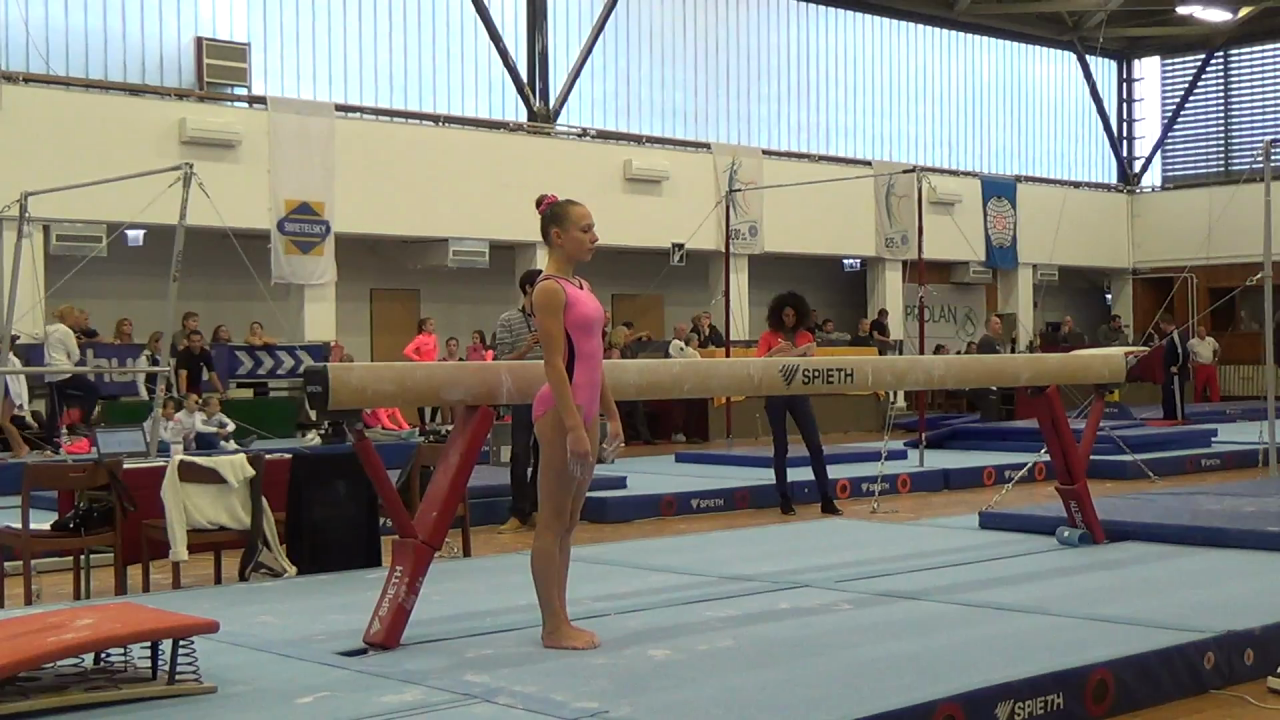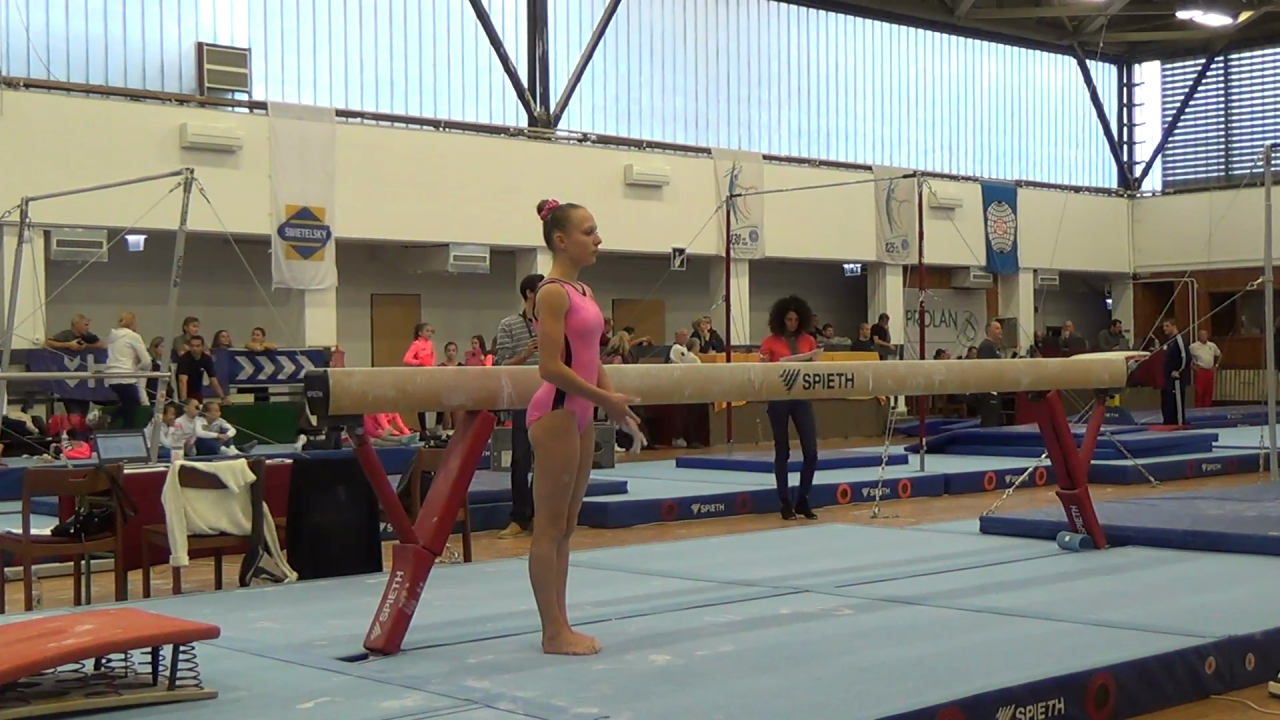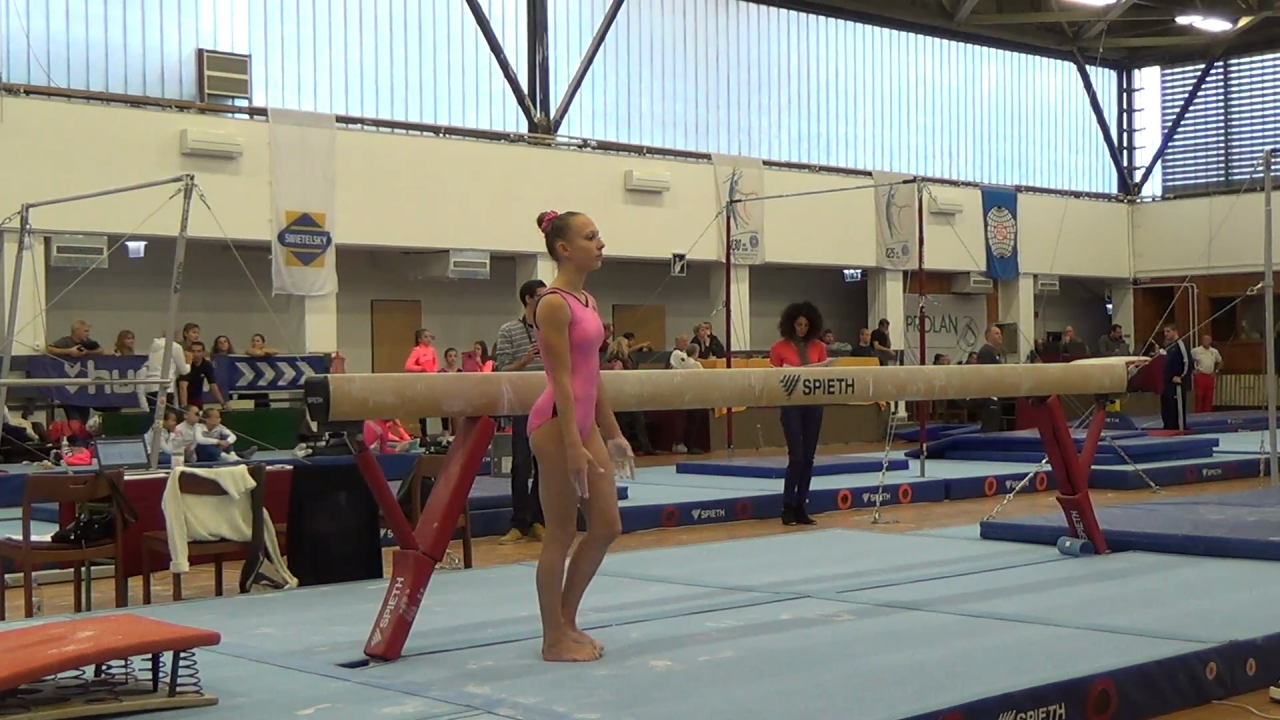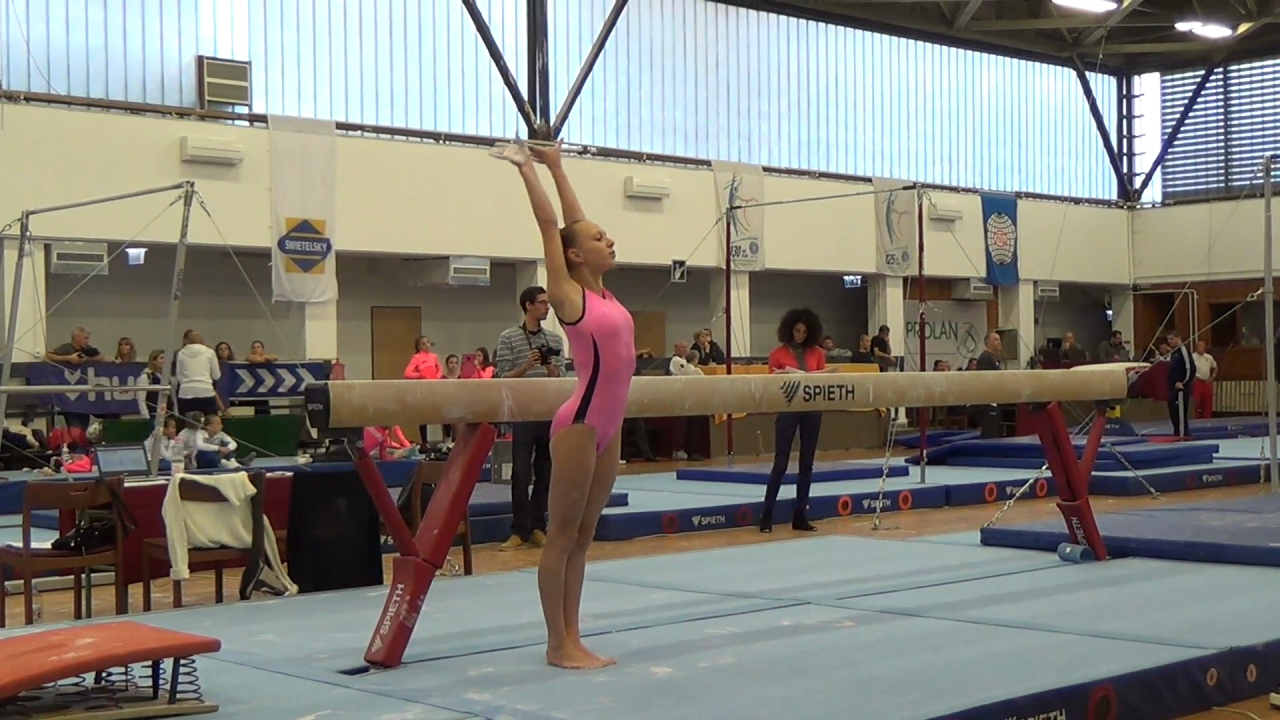
dt=0.7s
person 1, frame 1
left shoulder: (581, 286)
right shoulder: (550, 289)
right elbow: (555, 364)
left wrist: (611, 415)
right wrist: (573, 428)
left hip: (585, 410)
right hip: (561, 411)
left knee: (569, 523)
right knee: (552, 522)
left ankle: (562, 621)
right ankle: (553, 627)
person 1, frame 2
left shoulder: (582, 291)
right shoulder: (553, 292)
right elbow: (551, 367)
left wrist: (615, 402)
right wrist: (606, 398)
left hip: (580, 415)
right hip: (557, 414)
left knee: (566, 527)
right knee: (550, 527)
left ankle: (563, 626)
right ankle: (553, 632)
person 1, frame 3
left shoulder: (587, 301)
right shoulder: (554, 304)
right elbow: (562, 379)
left wrist: (614, 434)
right wrist: (572, 444)
left hip: (585, 423)
right hip: (557, 423)
left knee: (607, 527)
right knee: (561, 534)
left ankle: (568, 623)
right ankle: (554, 638)
person 1, frame 4
left shoulder: (602, 291)
right shoulder: (568, 294)
left elbow: (576, 220)
right elbow: (549, 225)
left wrist: (557, 168)
right wrist: (526, 168)
left hip: (609, 427)
right hip: (580, 424)
left knee: (583, 537)
right knee: (562, 537)
left ankle: (572, 638)
right ankle: (558, 643)
person 2, frame 1
right shoulder: (508, 320)
right elbow: (501, 361)
right wrist: (524, 350)
right knee: (520, 456)
left ankle: (536, 509)
right ankle: (519, 513)
person 2, frame 2
right shoulder: (509, 326)
right elbow: (502, 366)
right wrist: (525, 355)
right knee: (521, 461)
left ankle: (538, 515)
right ankle: (520, 518)
person 2, frame 3
right shoulder: (508, 331)
right elbow: (501, 371)
right wrist: (525, 360)
right knee: (521, 468)
left ankle: (537, 521)
right ankle: (520, 524)
person 2, frame 4
left shoulder: (555, 339)
right shoulder: (508, 338)
left elbow: (561, 379)
right elbow: (502, 378)
left wrist: (552, 370)
right wrist: (526, 367)
left knee: (545, 474)
right knee: (521, 475)
left ankle: (537, 528)
right ankle: (520, 530)
person 3, frame 1
left shoulder: (806, 336)
right shoulder: (768, 336)
left wrist: (808, 358)
right wrist: (775, 351)
left hip: (799, 393)
right hip: (776, 395)
left knee: (815, 445)
right knee: (781, 447)
left ankle: (826, 499)
right ankle: (784, 499)
person 3, frame 2
left shoulder: (808, 340)
right shoulder: (770, 342)
right wrist: (763, 364)
left hip: (802, 398)
right hip: (778, 399)
left knee: (810, 451)
right knee: (782, 452)
left ankle: (802, 501)
right ankle: (785, 503)
person 3, frame 3
left shoulder: (818, 346)
right shoulder: (779, 348)
left hip: (814, 404)
right hip: (791, 404)
left knee: (808, 458)
right knee: (796, 457)
left ankle: (800, 508)
right ankle: (788, 508)
person 3, frame 4
left shoulder: (817, 353)
right shoulder: (777, 354)
left hip: (812, 409)
right hip: (788, 410)
left knee: (806, 464)
right knee: (781, 463)
left ankle: (800, 515)
right ankle: (766, 515)
